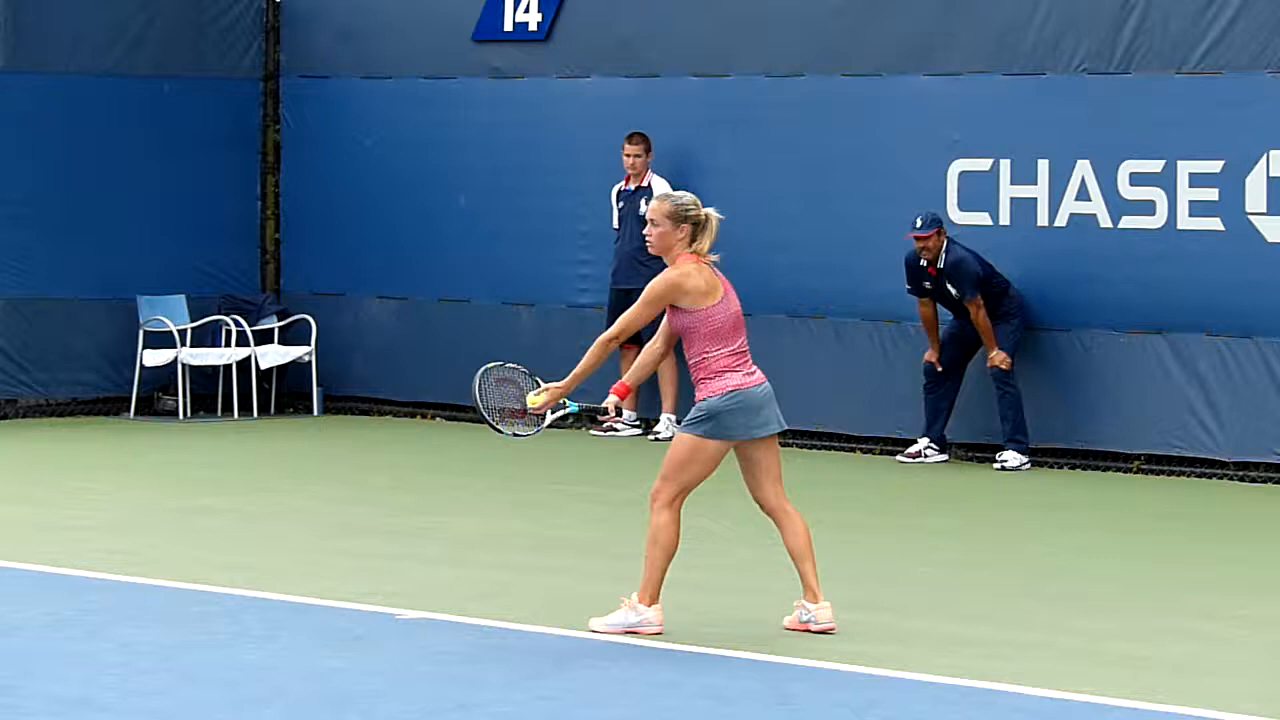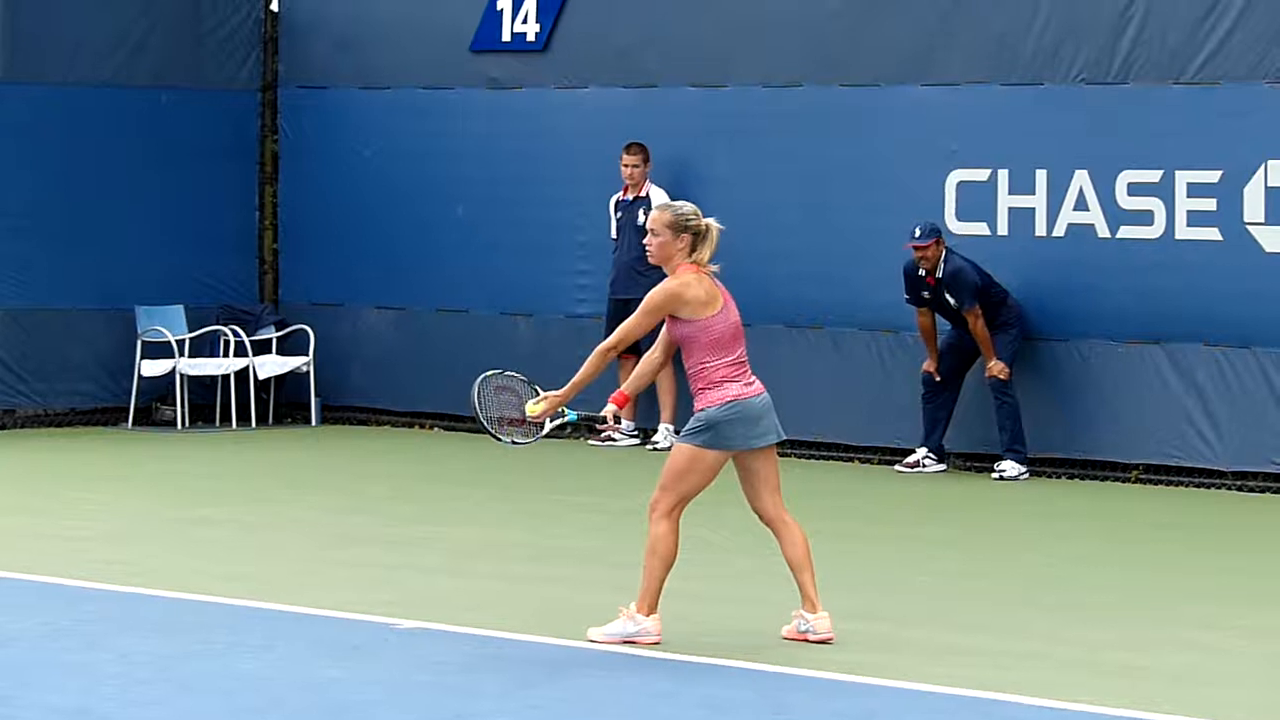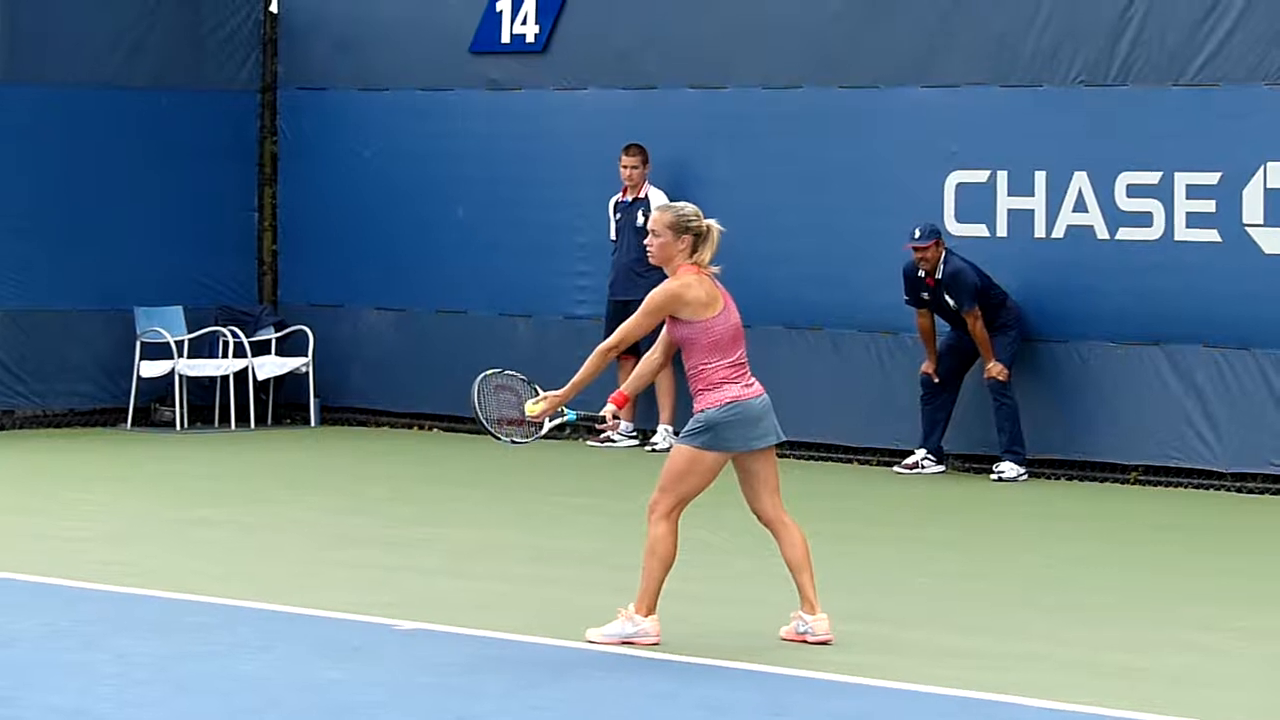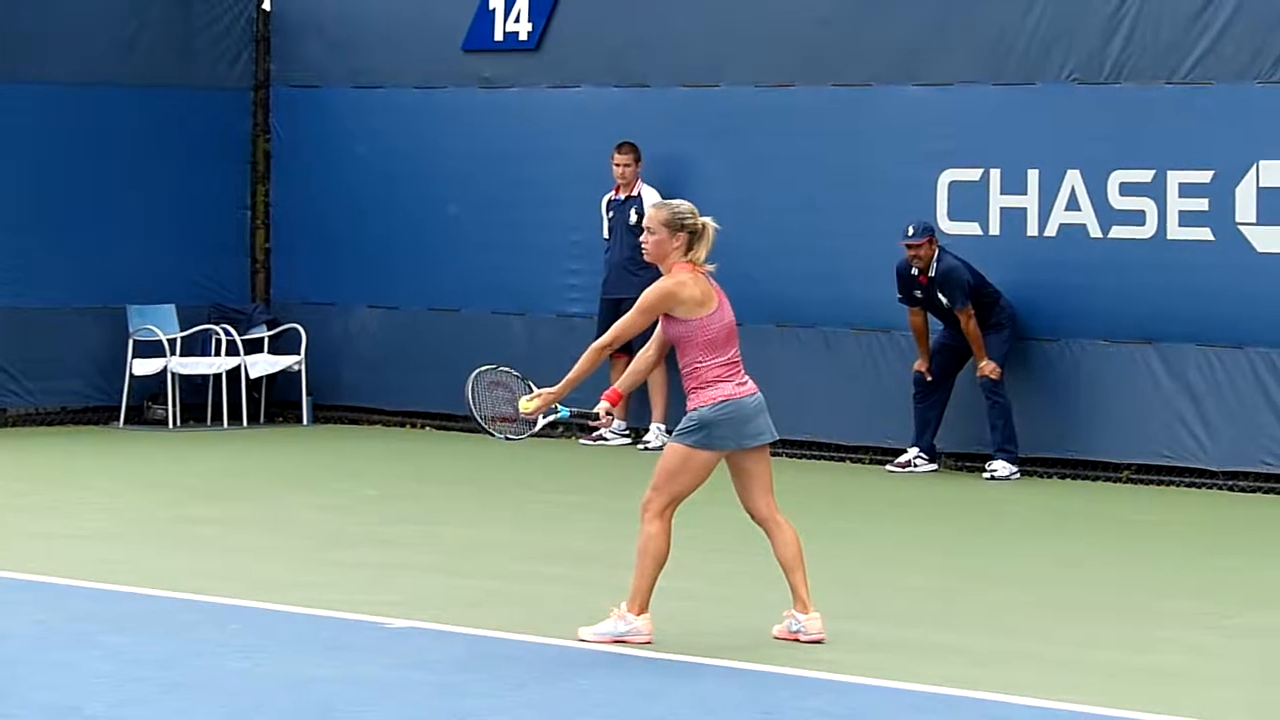
dt=0.3s
person 1, frame 1
left shoulder: (676, 278)
right shoulder: (700, 272)
left elbow: (612, 337)
right elbow: (659, 344)
left wrist: (565, 387)
right wrist: (619, 391)
left hip: (721, 402)
right hip: (754, 393)
left knee: (664, 498)
right knee: (774, 502)
left ankle: (644, 607)
right ankle: (815, 606)
person 1, frame 2
left shoulder: (676, 288)
right shoulder: (699, 281)
left elbow: (611, 346)
right elbow: (659, 354)
left wrist: (564, 395)
right wrist: (619, 400)
left hip: (720, 412)
right hip: (753, 404)
left knee: (662, 509)
right knee: (773, 511)
left ankle: (643, 617)
right ankle: (814, 615)
person 1, frame 3
left shoulder: (676, 288)
right shoulder: (700, 282)
left elbow: (611, 346)
right elbow: (658, 354)
left wrist: (564, 395)
right wrist: (618, 400)
left hip: (720, 413)
right hip: (752, 406)
left knee: (662, 510)
right knee: (772, 513)
left ankle: (641, 618)
right ankle: (813, 617)
person 1, frame 4
left shoulder: (672, 286)
right shoulder: (694, 280)
left elbow: (606, 344)
right elbow: (653, 351)
left wrist: (558, 392)
right wrist: (612, 397)
left hip: (713, 412)
right hip: (746, 404)
left knee: (655, 508)
right knee: (766, 512)
left ankle: (634, 617)
right ankle: (805, 616)
person 2, frame 1
left shoulder: (659, 187)
right shoulder: (617, 191)
right wrist: (621, 265)
left hip: (651, 280)
right hip: (621, 280)
right knee: (627, 346)
left ankle: (668, 418)
right ankle: (628, 417)
person 2, frame 2
left shoulder: (657, 197)
right shoulder: (616, 201)
right wrist: (619, 275)
left hip: (650, 290)
right hip: (619, 290)
right knee: (625, 356)
left ankle: (666, 428)
right ankle: (626, 427)
person 2, frame 3
left shoulder: (656, 198)
right shoulder: (615, 203)
left wrist: (665, 284)
right wrist: (619, 276)
left hip: (649, 292)
right hip: (619, 292)
right knee: (625, 357)
left ankle: (665, 429)
right ankle: (625, 428)
person 2, frame 4
left shoulder: (649, 197)
right shoulder: (608, 201)
left wrist: (658, 282)
right wrist: (613, 276)
left hip: (642, 290)
right hip: (612, 290)
right knee: (618, 355)
left ankle: (658, 428)
right ankle: (618, 426)
person 3, frame 1
left shoulder: (959, 261)
right shoulder: (914, 261)
left elbow: (977, 309)
right elbow: (926, 304)
left wrist: (993, 351)
right wrist: (934, 347)
left hip: (1003, 312)
right hip: (964, 317)
left knee: (999, 370)
right knee: (936, 368)
left ankle: (1016, 451)
right ankle: (933, 444)
person 3, frame 2
left shoulder: (958, 271)
right shoulder: (912, 270)
left elbow: (975, 319)
right elbow: (924, 314)
left wrist: (991, 361)
right wrist: (932, 357)
left hip: (1001, 322)
right hip: (963, 327)
left knee: (998, 380)
right knee: (933, 379)
left ankle: (1015, 460)
right ankle: (931, 453)
person 3, frame 3
left shoulder: (957, 272)
right shoulder: (912, 272)
left elbow: (974, 320)
right elbow: (924, 315)
left wrist: (990, 362)
right wrist: (931, 359)
left hip: (1001, 324)
right hip: (962, 329)
left knee: (996, 381)
right knee: (933, 380)
left ankle: (1013, 462)
right ankle: (930, 455)
person 3, frame 4
left shoulder: (951, 270)
right shoulder: (905, 270)
left elbow: (968, 318)
right elbow: (917, 314)
left wrist: (983, 360)
right wrist: (924, 357)
left hip: (994, 322)
right hip: (955, 327)
left knee: (989, 380)
right knee: (925, 378)
left ankle: (1006, 461)
right ankle: (922, 453)
